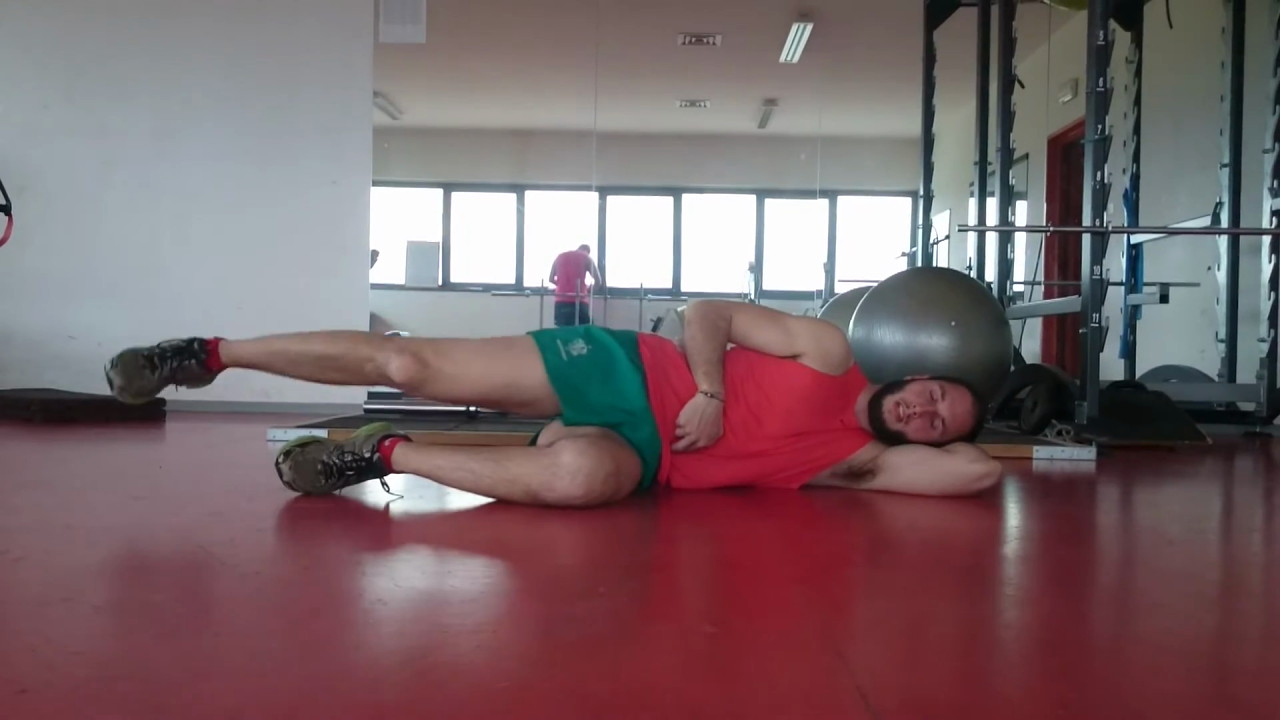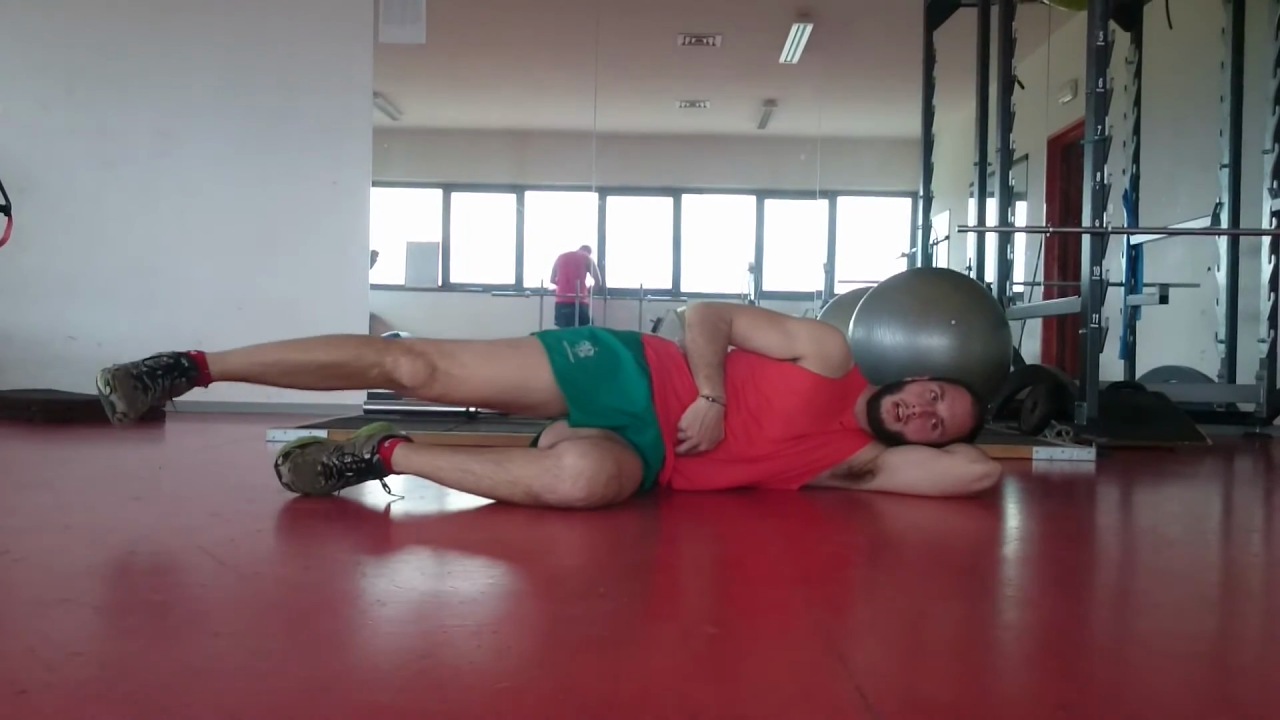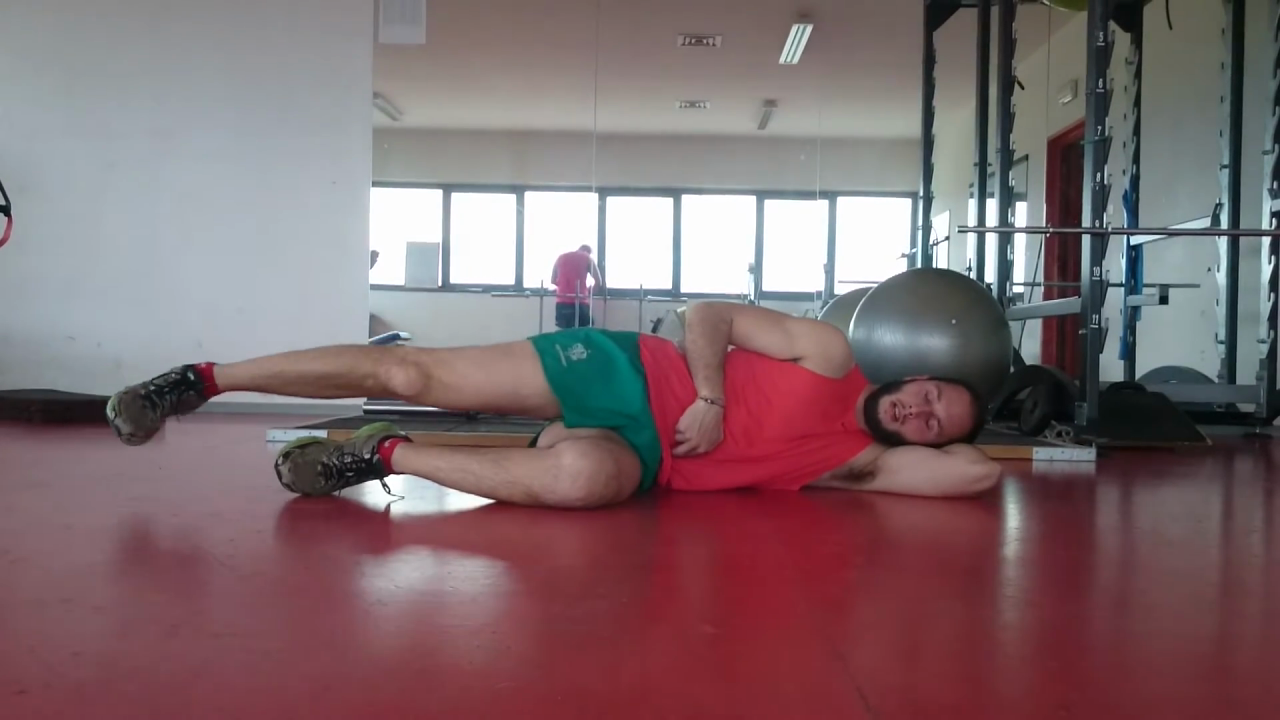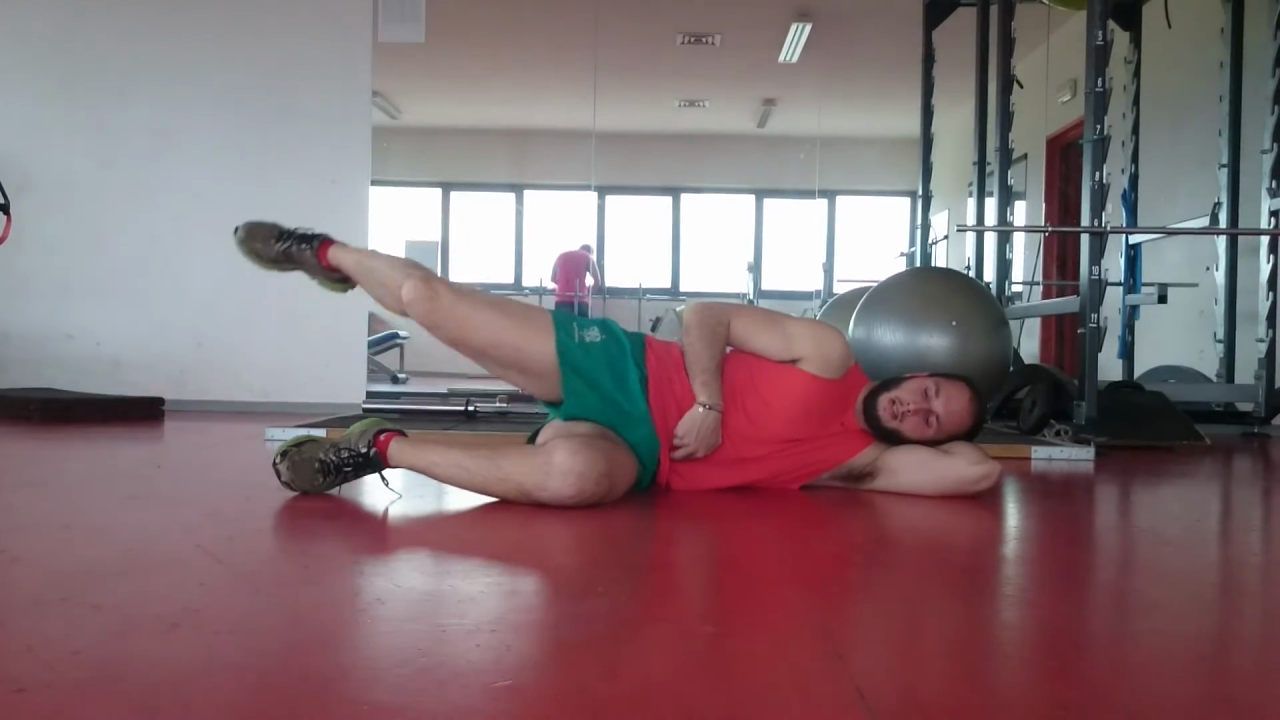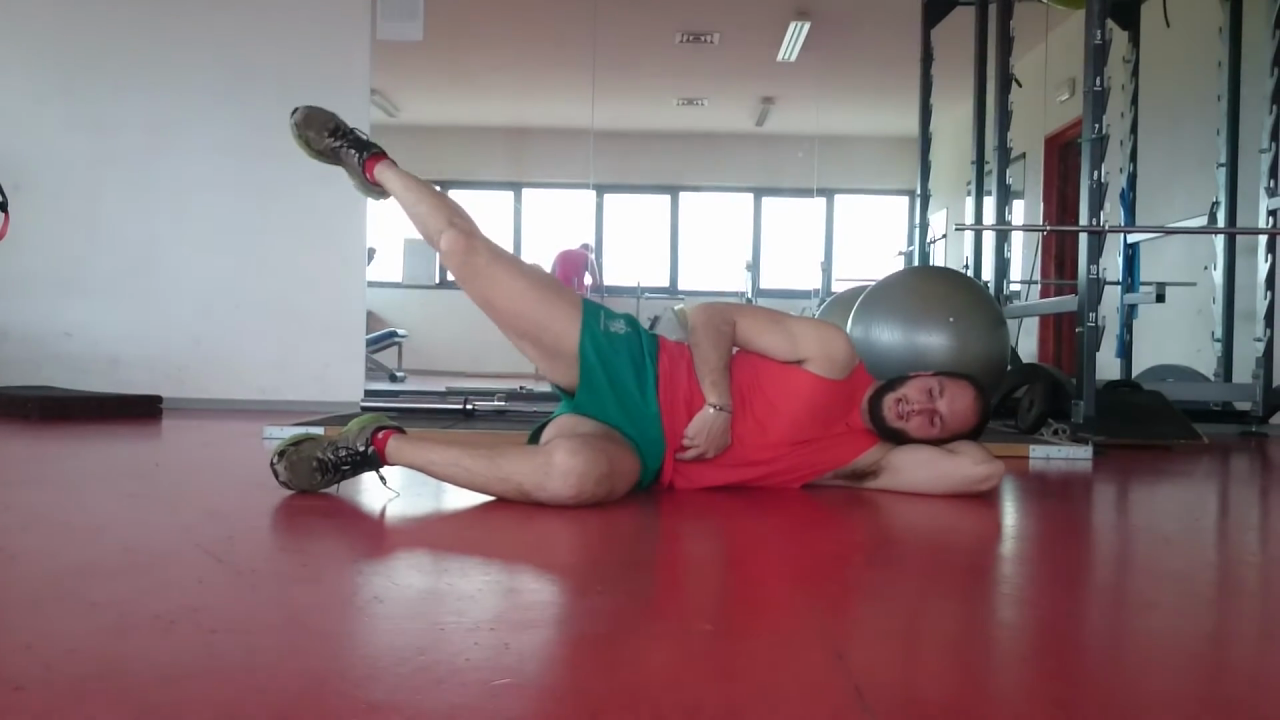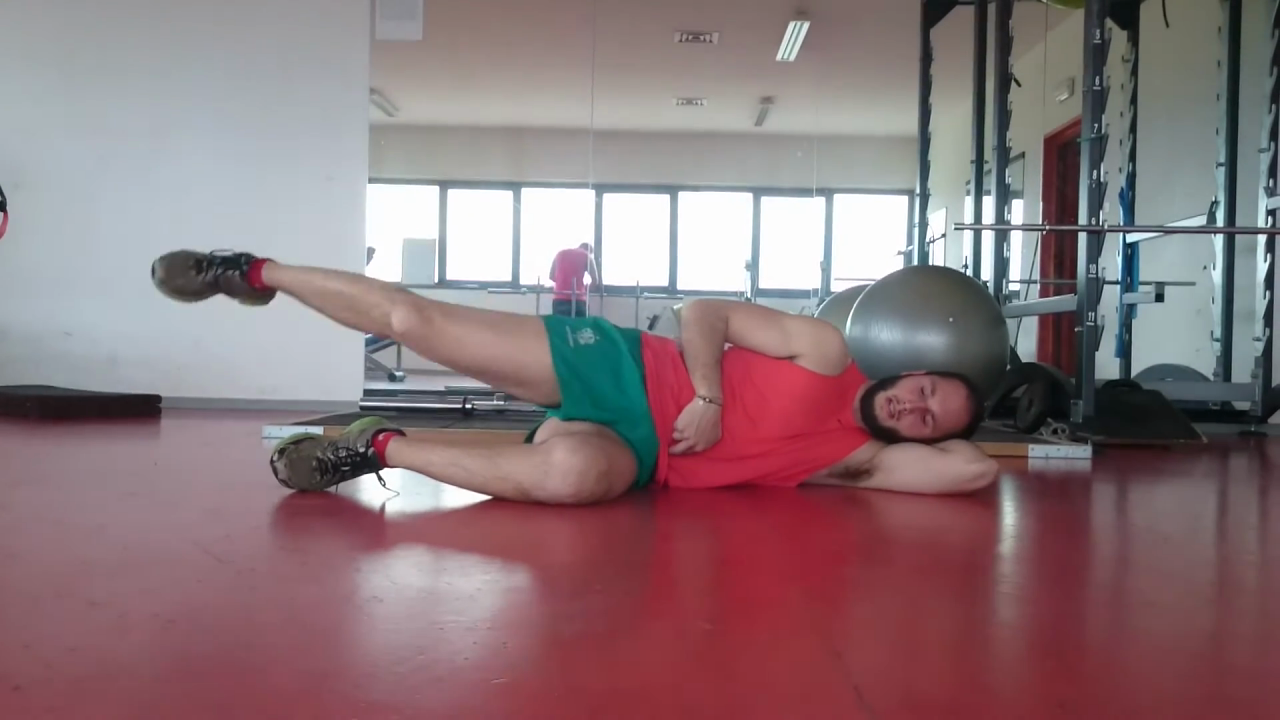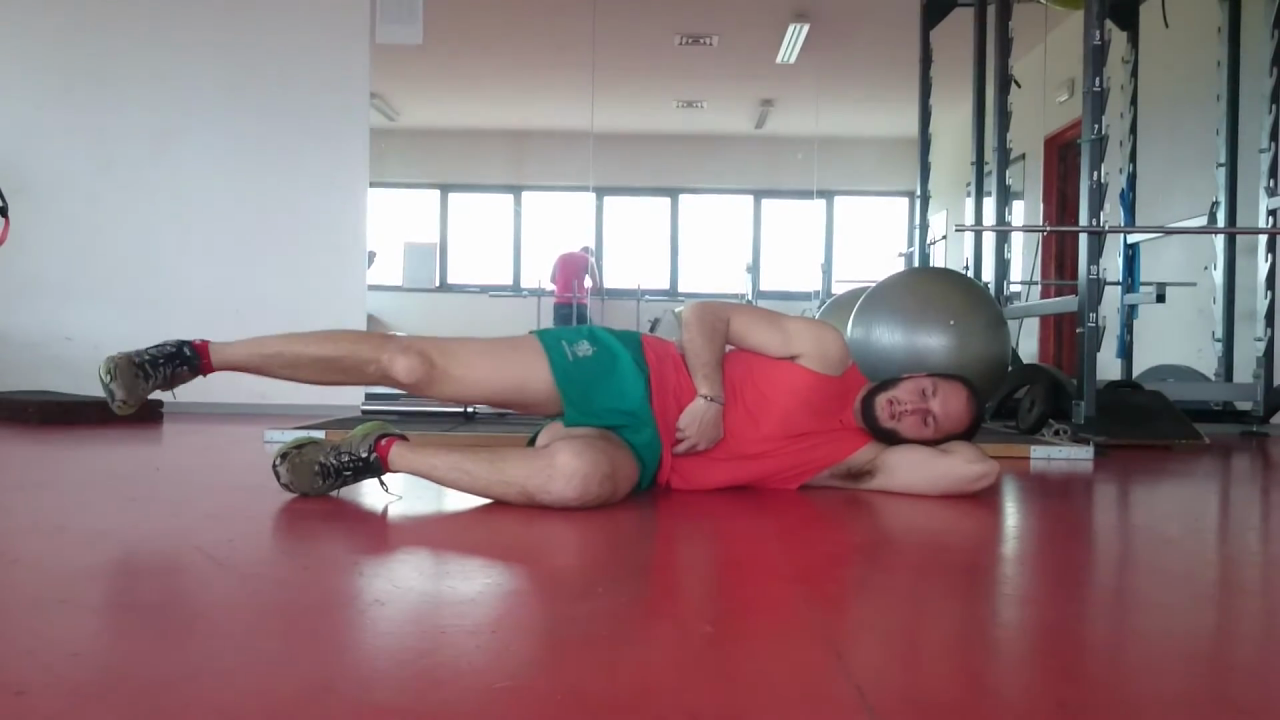
dt=0.4s
person 1, frame 1
left shoulder: (860, 461)
right shoulder: (828, 351)
right elbow: (708, 312)
right wrist: (709, 394)
left hip: (640, 450)
right hip: (620, 371)
left knee: (578, 474)
right knee: (407, 359)
left ankle: (382, 455)
right ankle: (209, 354)
person 1, frame 2
left shoulder: (860, 461)
right shoulder: (826, 352)
right elbow: (708, 315)
right wrist: (711, 397)
left hip: (641, 449)
right hip: (623, 373)
left knee: (581, 474)
right knee: (413, 361)
left ankle: (382, 455)
right ankle: (192, 367)
person 1, frame 3
left shoulder: (862, 463)
right shoulder: (831, 354)
left elbow: (977, 472)
right elbow: (710, 314)
right wrist: (710, 397)
left hip: (638, 449)
right hip: (623, 375)
left knee: (581, 475)
right knee: (404, 370)
left ankle: (384, 454)
right ankle: (207, 378)
person 1, frame 4
left shoulder: (867, 463)
right shoulder: (830, 355)
left elbow: (981, 471)
right elbow: (708, 315)
right wrist: (707, 401)
left hip: (637, 453)
right hip: (619, 373)
left knee: (579, 474)
right knee: (422, 292)
left ankle: (382, 447)
right ankle: (328, 250)
person 1, frame 5
left shoulder: (869, 460)
right shoulder: (834, 357)
left elbow: (981, 472)
right elbow: (712, 315)
right wrist: (716, 404)
left hip: (642, 449)
right hip: (631, 365)
left knee: (581, 475)
right knee: (463, 248)
left ankle: (379, 447)
person 1, frame 6
left shoulder: (856, 460)
right shoulder: (825, 352)
right elbow: (705, 312)
right wrist: (708, 395)
left hip: (638, 448)
right hip: (624, 368)
left knee: (575, 471)
right knee: (412, 316)
left ankle: (379, 447)
right ankle: (256, 273)
person 1, frame 7
left shoulder: (862, 461)
right shoulder: (826, 353)
left elbow: (977, 472)
right elbow: (707, 315)
right wrist: (710, 397)
left hip: (641, 450)
right hip: (621, 373)
left knee: (577, 476)
right knee: (410, 360)
left ankle: (379, 454)
right ankle: (199, 355)
